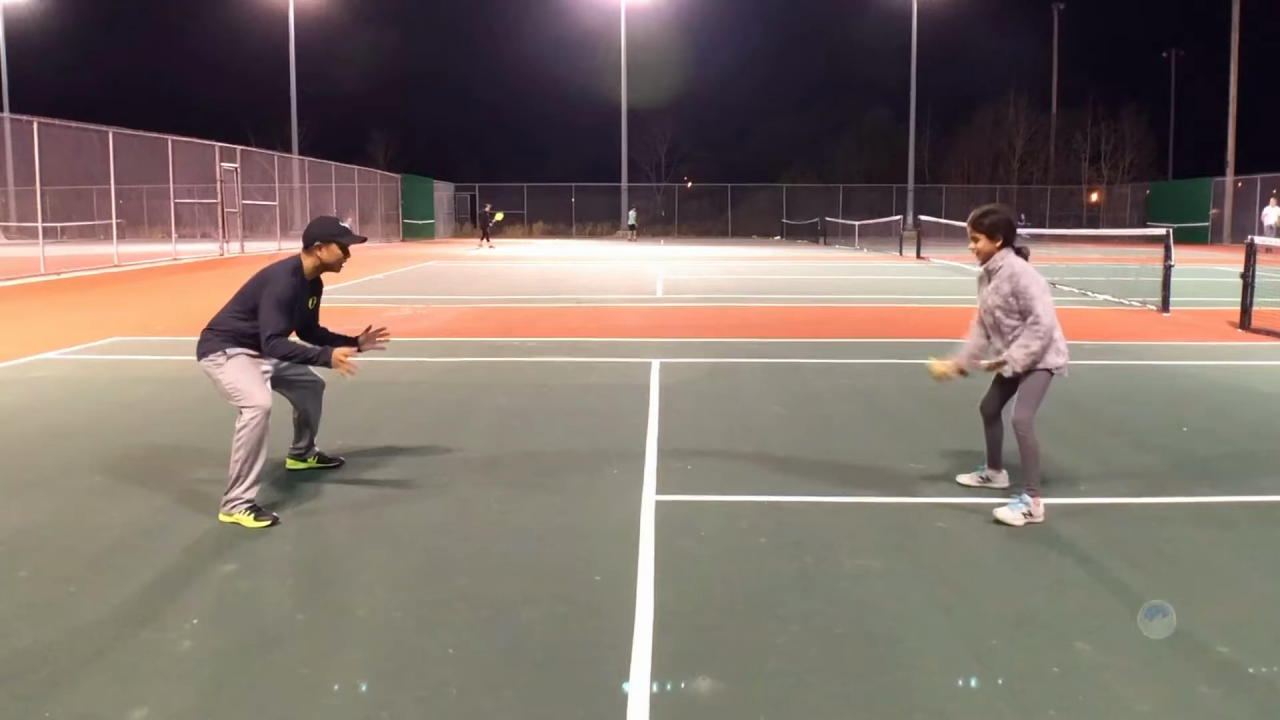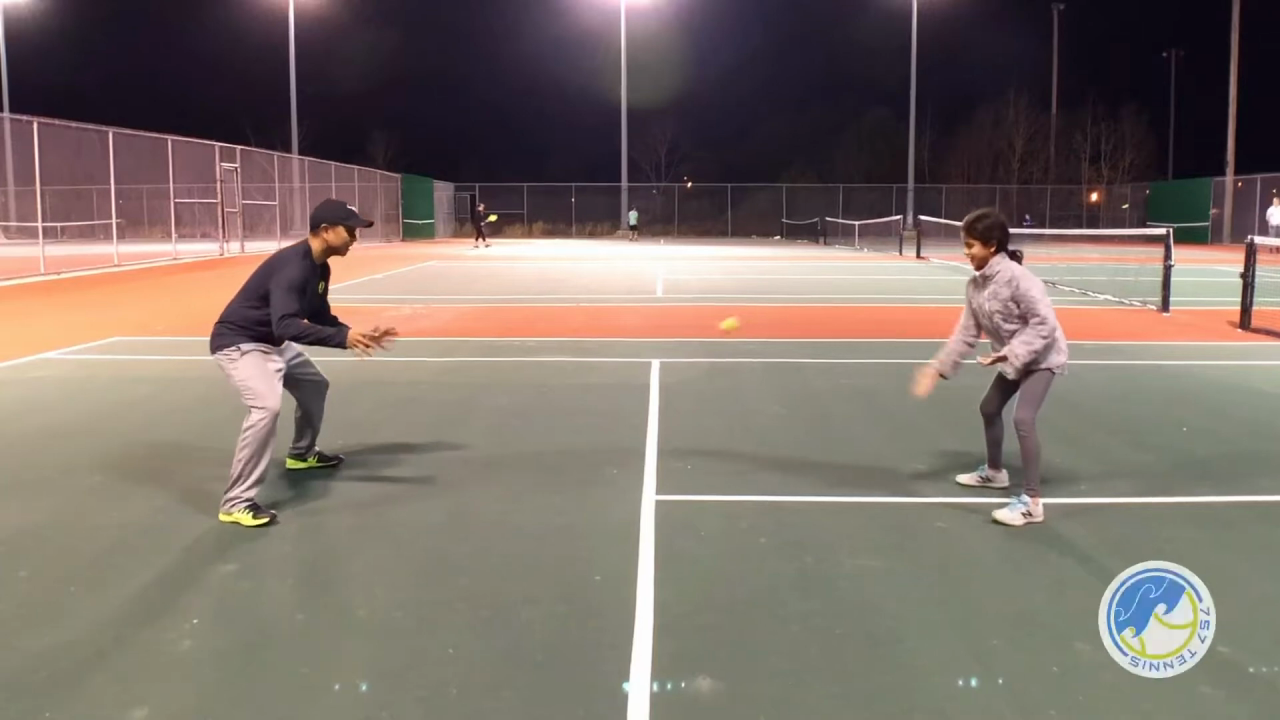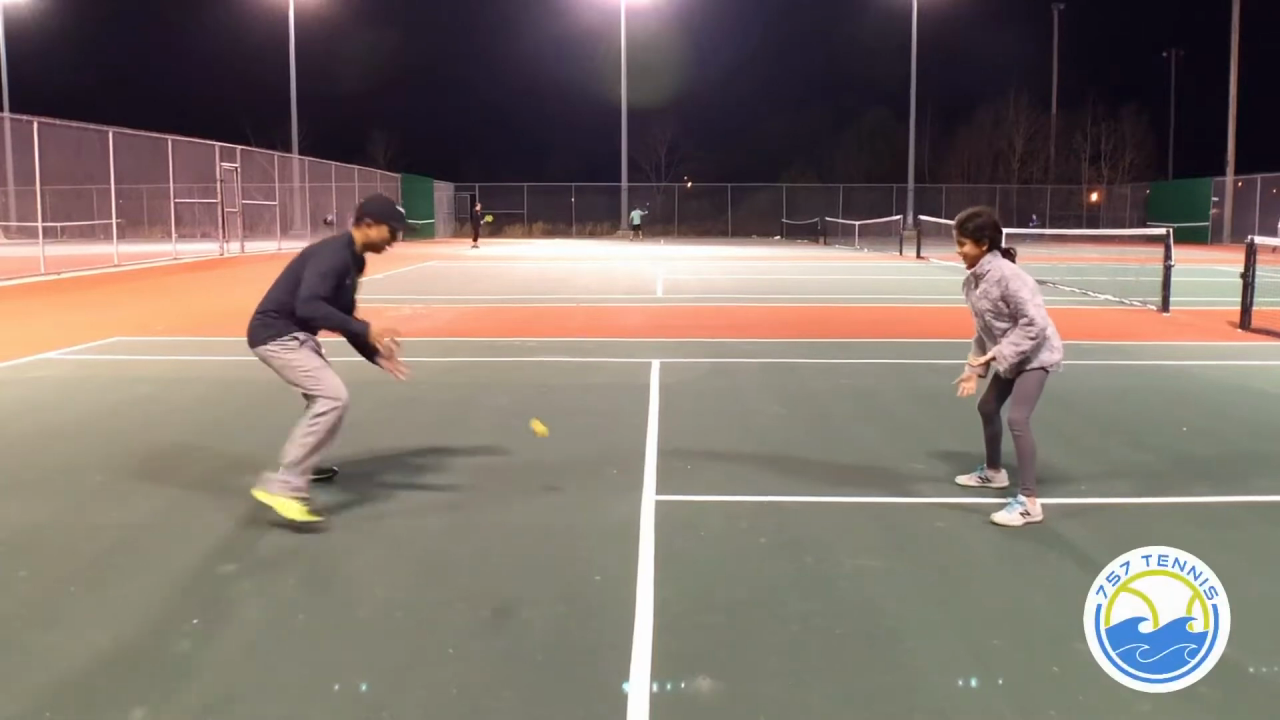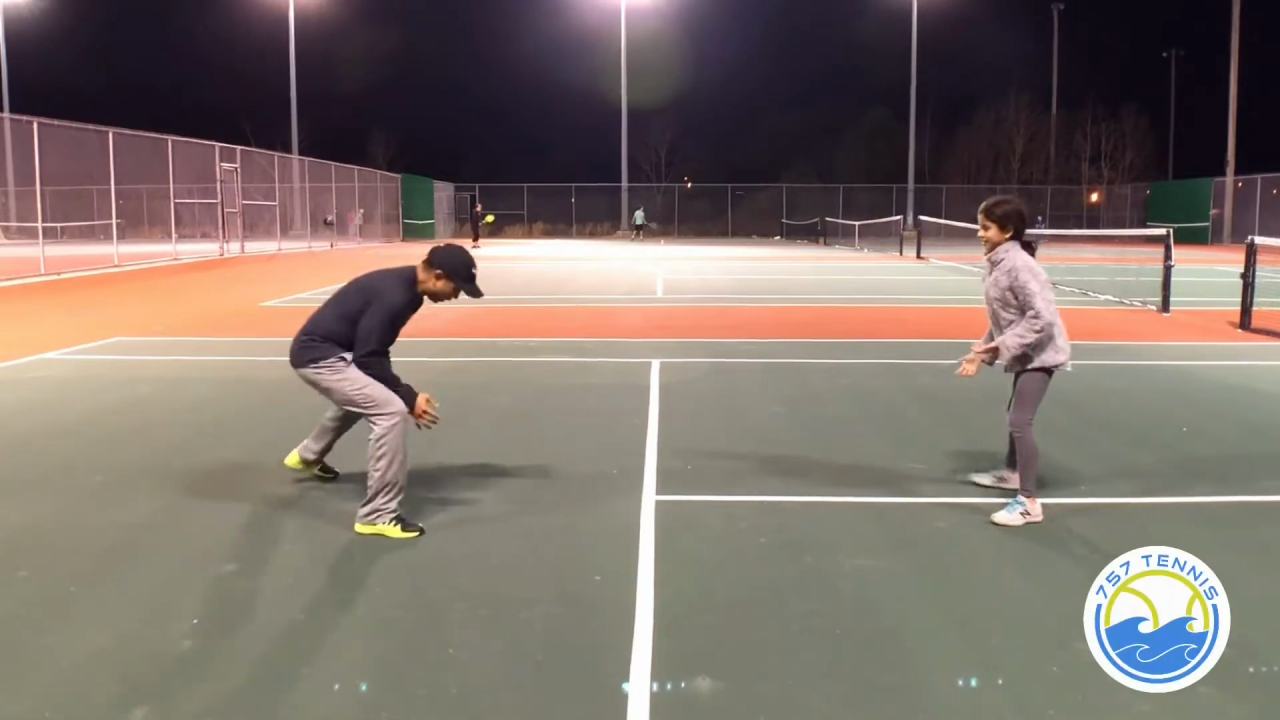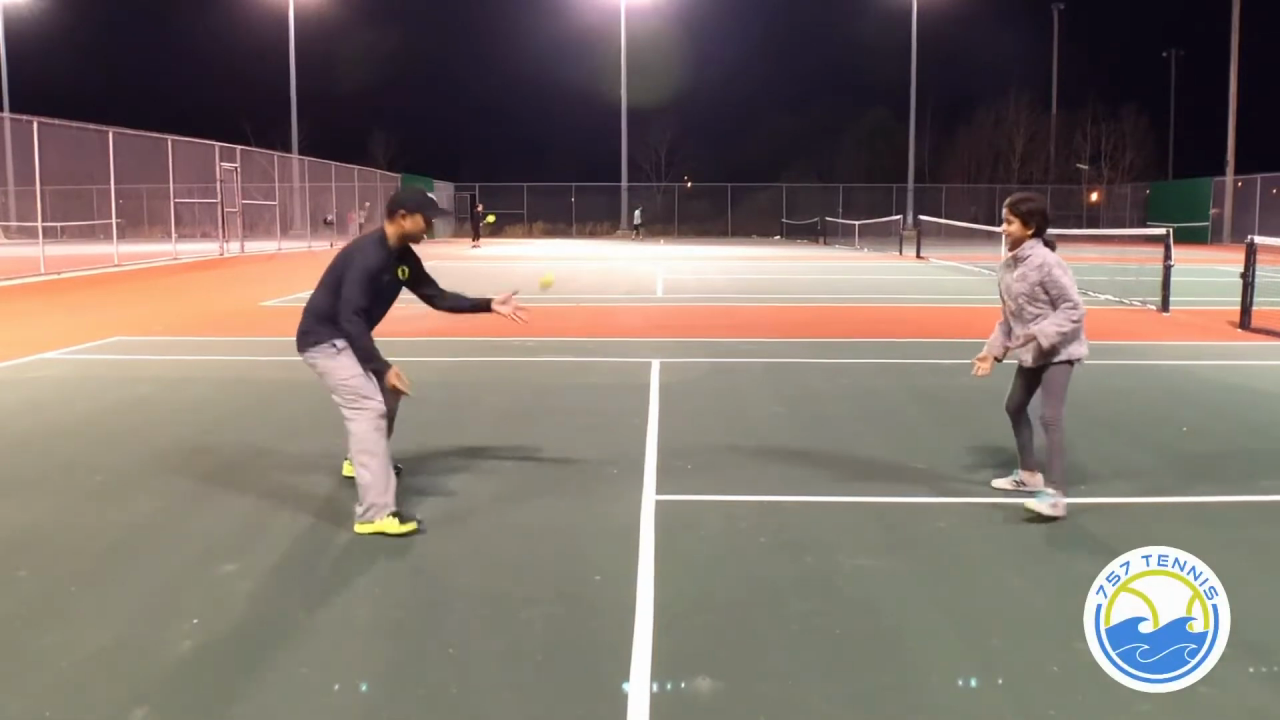
dt=0.4s
person 1, frame 1
left shoulder: (1020, 273)
right shoulder: (987, 276)
left elbow: (1042, 324)
right elbow: (982, 327)
left wrist: (1011, 357)
right wrist: (959, 362)
left hip: (1040, 356)
right hip: (1013, 358)
left knee: (1021, 420)
right knee: (989, 408)
left ankle: (1032, 502)
right ankle: (995, 471)
person 1, frame 2
left shoulder: (1016, 278)
right shoulder: (976, 284)
left elbow: (1045, 323)
right elbow: (967, 332)
left wrist: (1011, 353)
right wrist: (938, 367)
left hip: (1041, 357)
right hip: (1013, 360)
left knee: (1024, 420)
right knee: (989, 408)
left ankle: (1031, 502)
right ankle: (994, 471)
person 1, frame 3
left shoulder: (1007, 276)
right shoulder: (972, 281)
left elbow: (1034, 323)
right elbow: (984, 331)
left wrist: (998, 354)
right wrist: (974, 368)
left hip: (1035, 355)
right hip: (1007, 357)
left knee: (1017, 420)
right knee: (987, 408)
left ankle: (1029, 502)
right ankle: (994, 471)
person 1, frame 4
left shoulder: (1020, 266)
right shoulder: (995, 266)
left elbow: (1042, 317)
left wrist: (1003, 345)
right wrist: (982, 352)
left hip: (1040, 353)
right hip: (1023, 354)
left knee: (1019, 422)
right knee: (1015, 417)
left ankle: (1029, 502)
right ankle: (1012, 472)
person 1, frame 5
left shoulder: (1047, 263)
right shoulder: (1008, 265)
left elbow: (1074, 310)
right elbow: (1008, 317)
left wrist: (1040, 334)
right wrist: (993, 350)
left hip: (1059, 350)
right hip: (1033, 352)
left knee: (1050, 418)
right knee: (1015, 406)
left ankle: (1054, 494)
right ankle: (1029, 473)
person 2, frame 1
left shoulder: (312, 283)
right shoulder: (282, 281)
left elbow: (308, 331)
right elbow: (274, 343)
left wrist: (354, 343)
right wrist: (327, 356)
left hip: (259, 348)
right hip: (223, 349)
left knee: (310, 386)
right knee: (258, 405)
left ankle: (302, 454)
right ankle: (236, 503)
person 2, frame 2
left shoulder: (320, 267)
right shoulder: (293, 266)
left elbow: (319, 316)
right elbow: (286, 324)
left wrist: (358, 334)
right wrist: (341, 337)
left hip: (273, 342)
right hip: (238, 342)
left knee: (314, 385)
right knee: (267, 406)
left ankle: (302, 453)
right ankle: (237, 502)
person 2, frame 3
left shoulder: (354, 259)
right shoulder: (334, 255)
left elbow: (338, 312)
right elbow: (309, 307)
left wrist: (374, 352)
right wrist: (366, 331)
left hip: (293, 333)
right hip: (276, 333)
left knee: (326, 395)
right knee: (334, 398)
left ankle: (303, 464)
right ankle: (284, 487)
person 2, frame 4
left shoulder: (408, 290)
right shoulder: (393, 296)
left elbow: (376, 351)
right elbow: (368, 358)
left wrist: (404, 395)
right wrist: (409, 397)
left hip: (322, 350)
right hip: (319, 356)
left knee: (360, 400)
right knee: (392, 412)
left ankle: (307, 456)
right ankle: (378, 515)
person 2, frame 5
left shoulder: (403, 256)
right shoulder: (368, 256)
left elbow: (436, 297)
right elbow: (351, 318)
left wrist: (488, 305)
right wrist: (383, 369)
left hip: (344, 338)
right hip: (324, 340)
left knee: (386, 395)
right knee: (368, 409)
left ankle: (364, 461)
right ankle: (375, 512)
